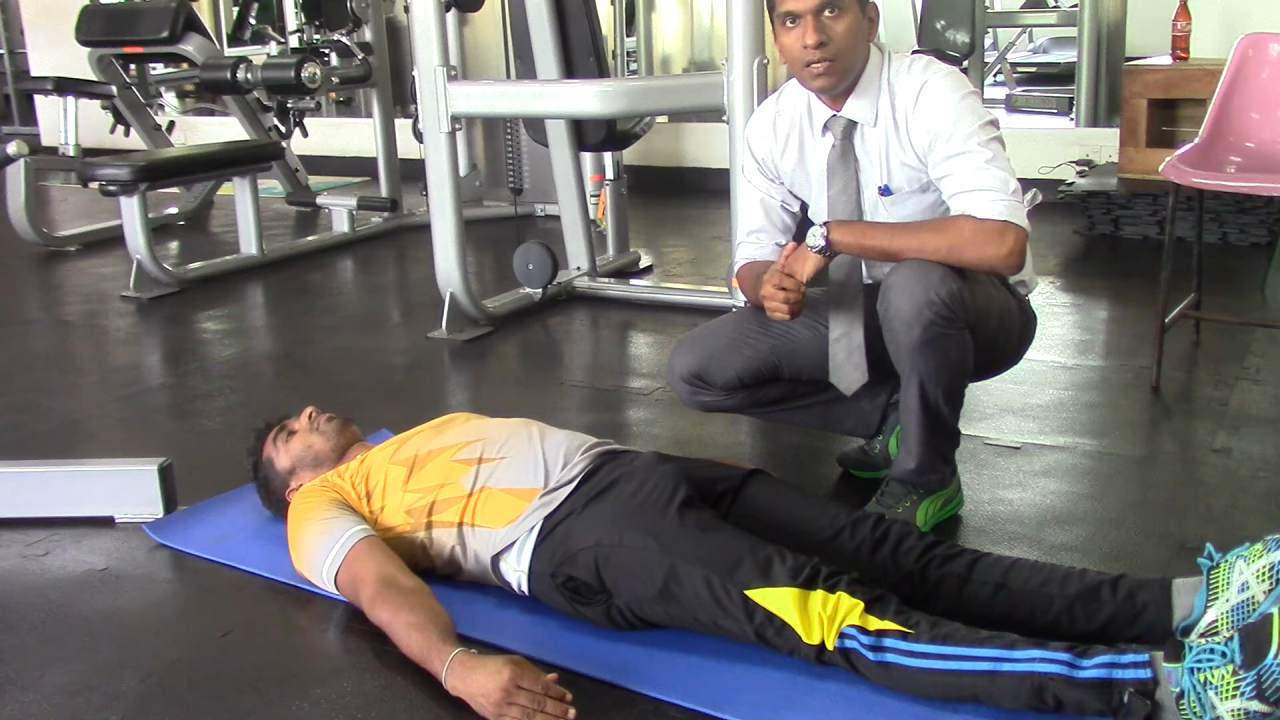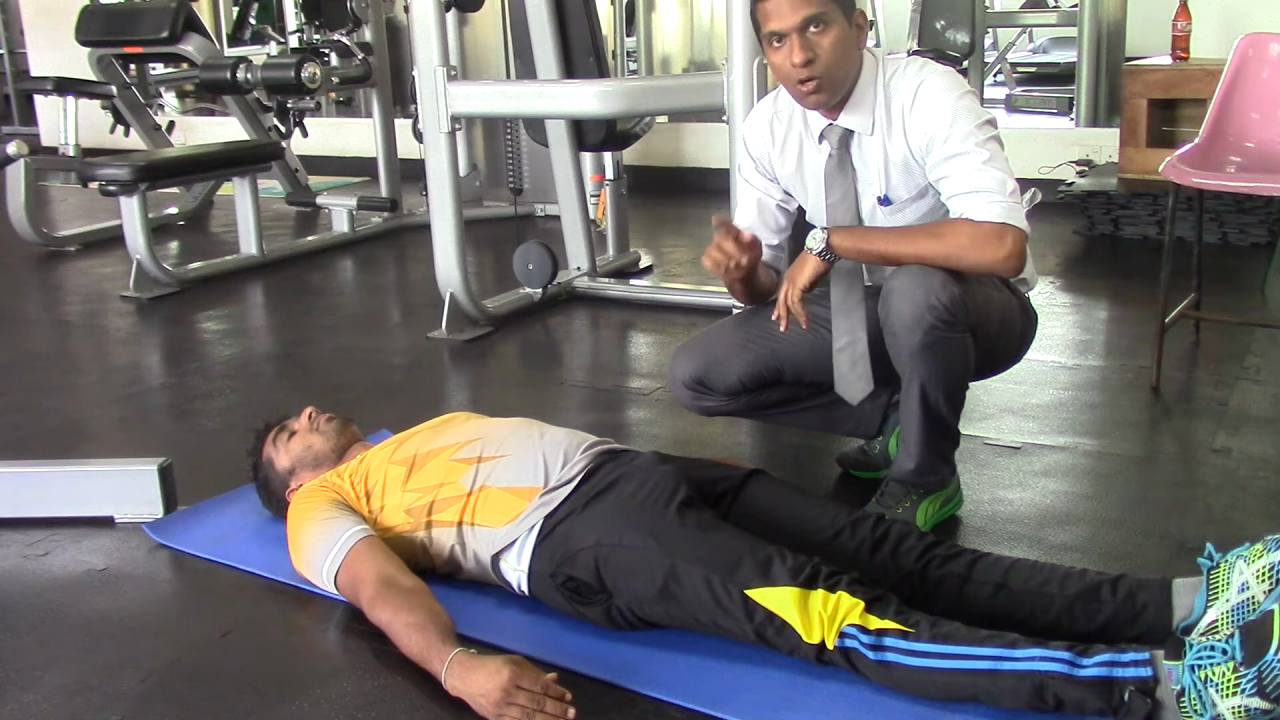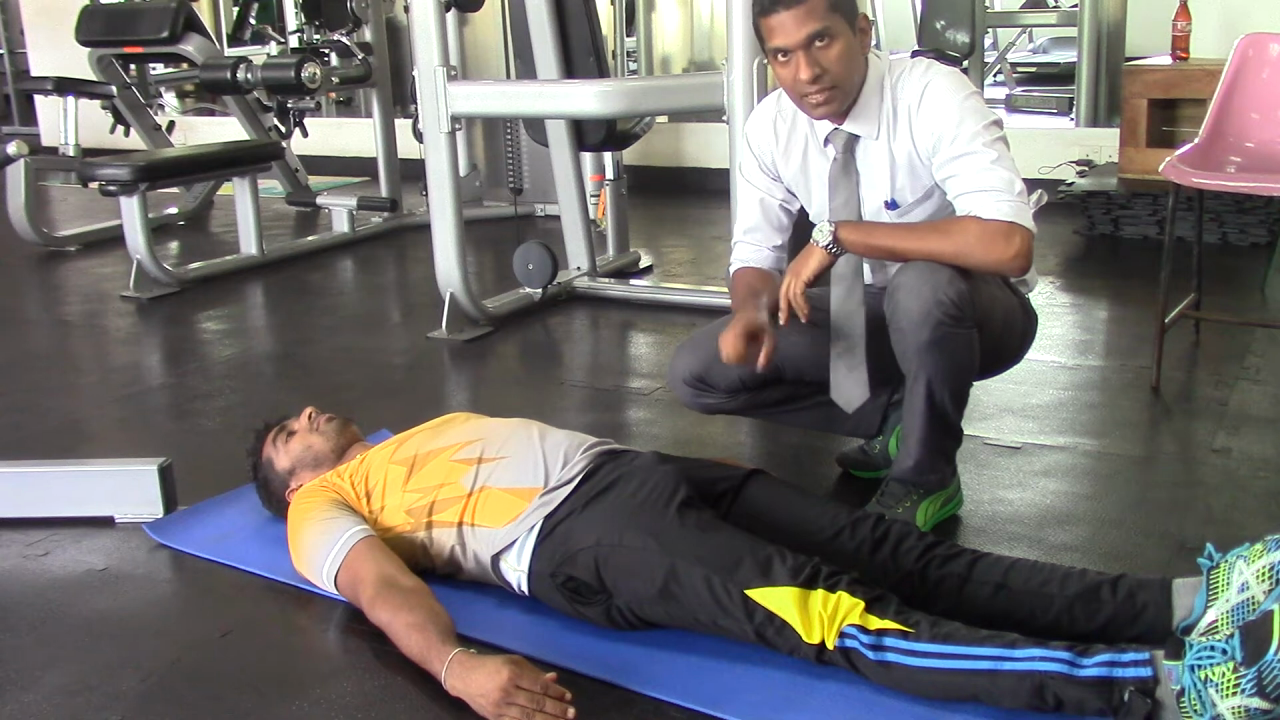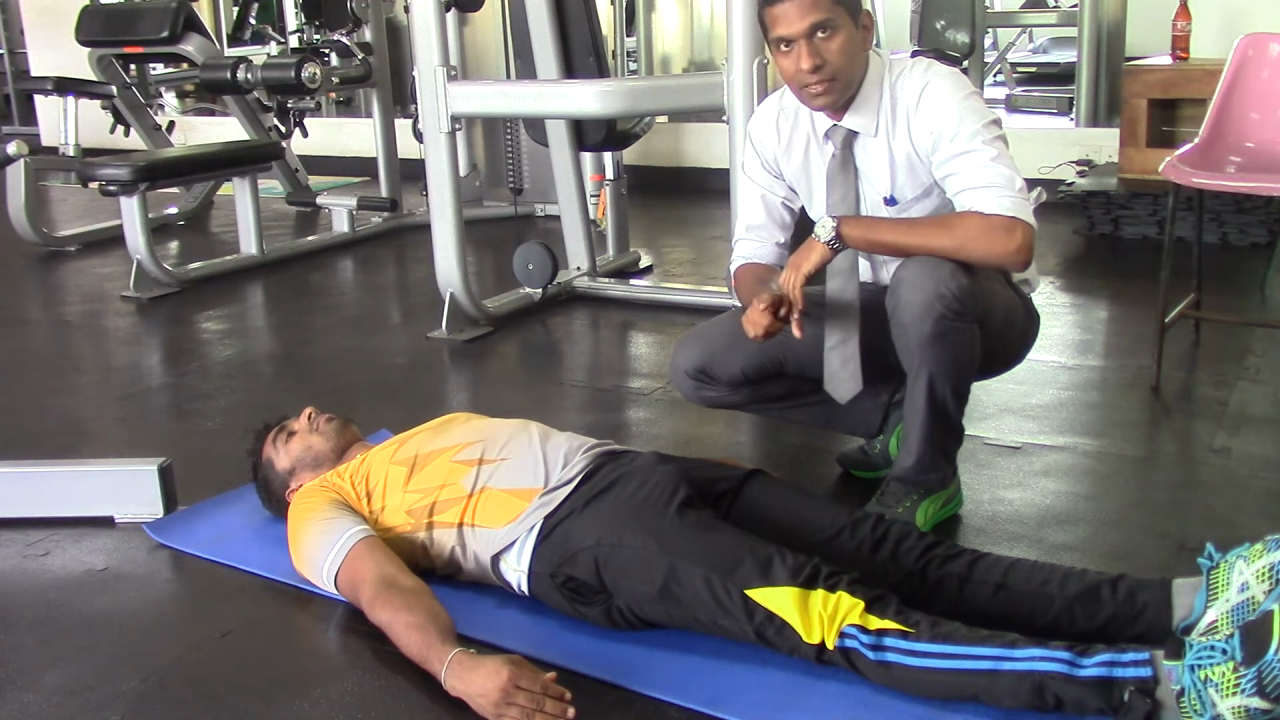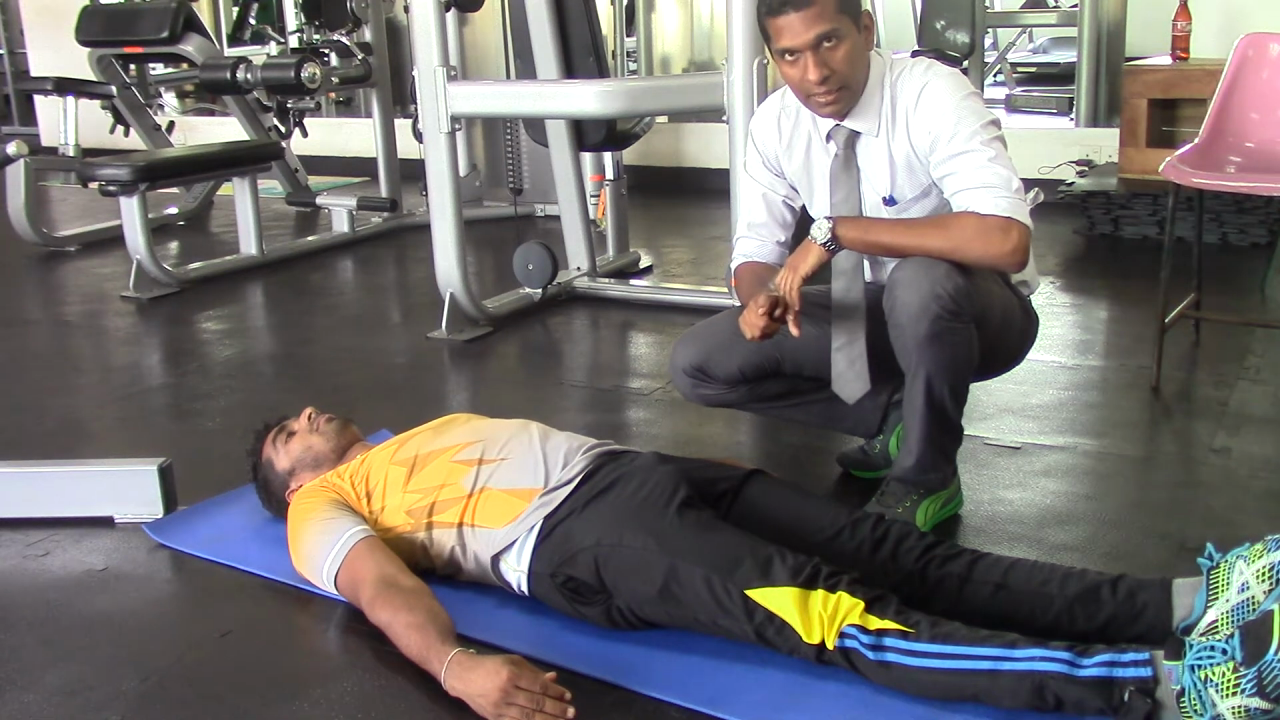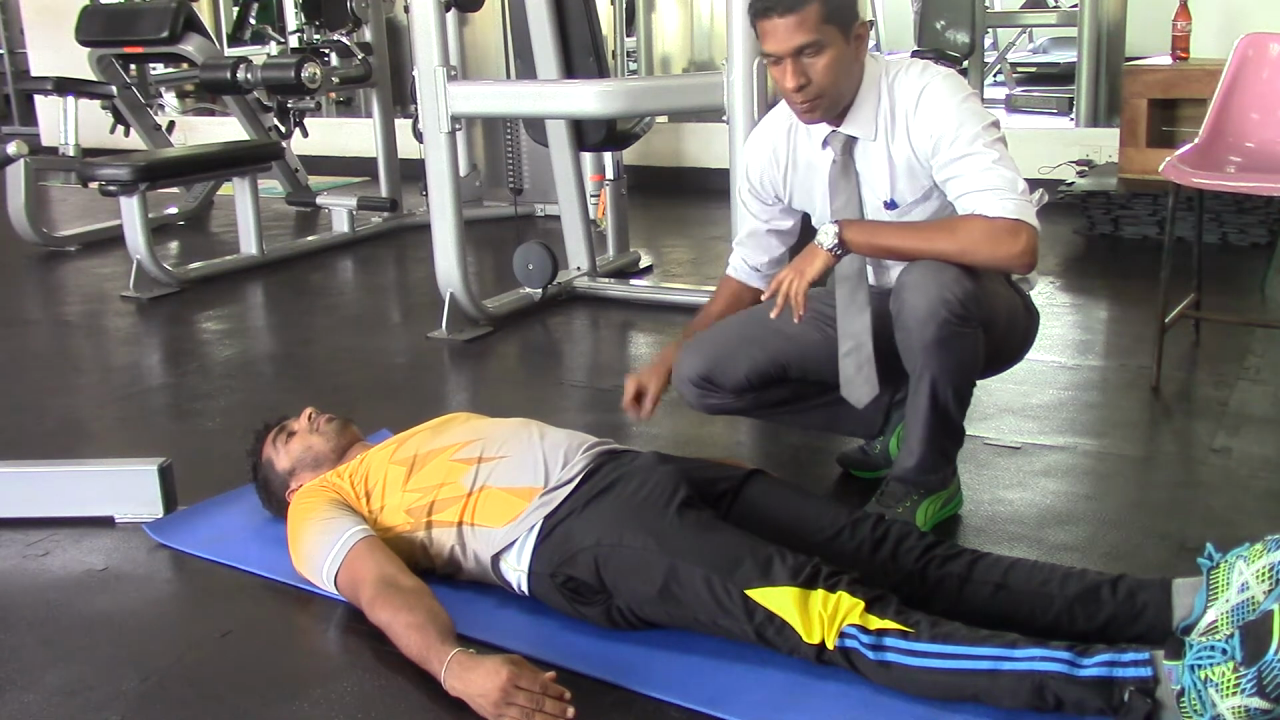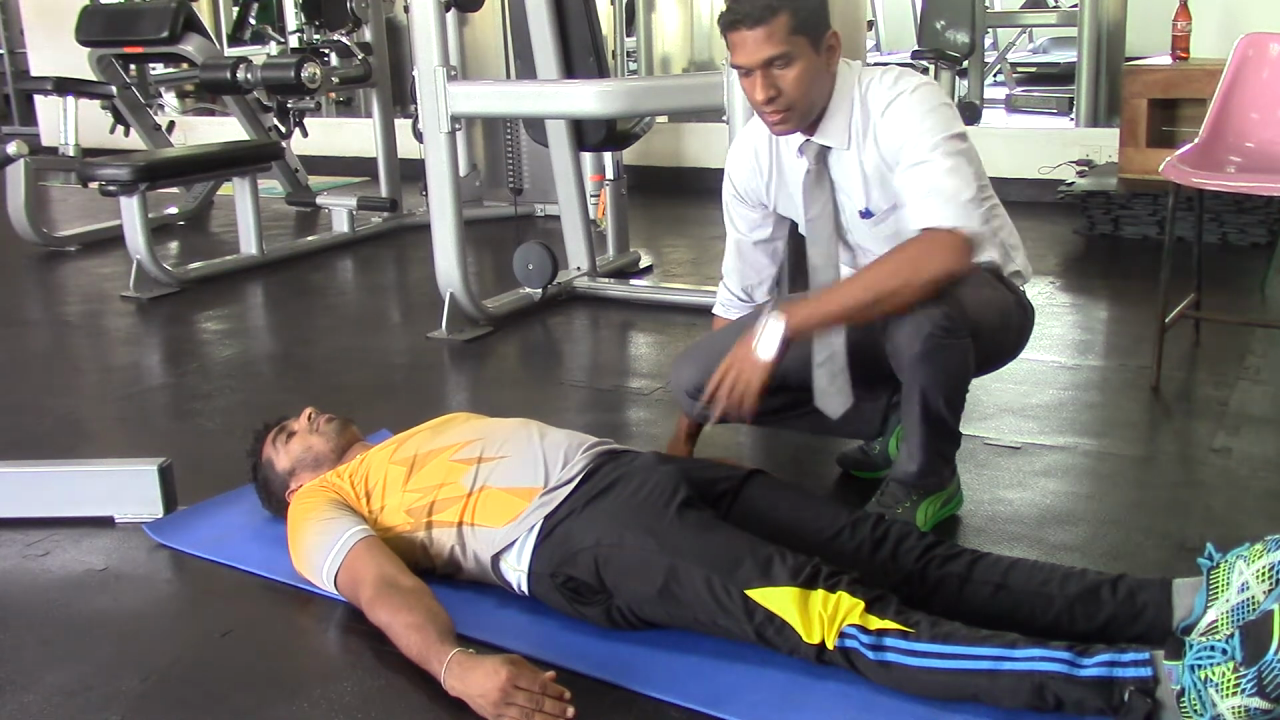
dt=0.5s
person 1, frame 1
left shoulder: (423, 437)
right shoulder: (323, 512)
right elbow: (383, 588)
left wrist: (714, 455)
left hip: (633, 472)
right hip: (573, 540)
left knee: (898, 556)
right knee: (832, 615)
left ankle: (1187, 604)
person 1, frame 2
left shoulder: (421, 437)
right shoulder: (325, 511)
right elbow: (383, 588)
left wrist: (713, 462)
left hip: (633, 470)
right hip: (576, 538)
left knee: (896, 554)
right knee: (836, 617)
left ankle: (1185, 605)
person 1, frame 3
left shoulder: (423, 436)
right shoulder: (323, 512)
right elbow: (383, 588)
left wrist: (720, 466)
left hip: (634, 470)
right hip: (576, 538)
left knee: (899, 554)
right knee: (835, 617)
left ankle: (1186, 603)
person 1, frame 4
left shoulder: (419, 439)
right shoulder: (325, 512)
right elbow: (383, 589)
left wrist: (713, 457)
left hip: (635, 470)
right hip: (575, 538)
left knee: (896, 556)
right knee: (834, 618)
left ankle: (1184, 604)
person 1, frame 5
left shoulder: (425, 438)
right shoulder: (324, 514)
right elbow: (383, 588)
left wrist: (723, 474)
left hip: (632, 470)
right hip: (576, 538)
left knee: (900, 555)
right knee: (836, 617)
left ankle: (1187, 604)
person 1, frame 6
left shoulder: (421, 439)
right shoulder: (324, 511)
right elbow: (383, 589)
left wrist: (710, 454)
left hip: (632, 471)
right hip: (573, 539)
left knee: (896, 556)
right knee: (830, 616)
left ankle: (1187, 603)
person 1, frame 7
left shoulder: (421, 439)
right shoulder: (323, 513)
right elbow: (382, 588)
left wrist: (688, 445)
left hip: (628, 471)
right hip: (571, 538)
left knee: (898, 556)
right knee: (831, 617)
left ankle: (1188, 604)
person 2, frame 1
left shoulder: (933, 92)
right shoulder: (772, 123)
left elbow: (1002, 242)
right elbow: (755, 255)
left wrist: (833, 234)
right wrist: (769, 285)
left hip: (974, 307)
right hip: (864, 306)
left knee: (917, 288)
right knee: (695, 368)
left ankle: (925, 477)
right ankle: (894, 416)
person 2, frame 2
left shoulder: (927, 94)
right shoulder: (765, 126)
left elbow: (1000, 245)
right elbow: (764, 278)
left wrist: (833, 240)
right wrist: (741, 265)
left hip: (972, 307)
right hip: (865, 305)
left knee: (916, 293)
right knee: (697, 375)
left ankle: (924, 477)
right ankle: (895, 416)
person 2, frame 3
left shoulder: (934, 96)
right shoulder: (769, 126)
left elbow: (1009, 245)
right elbow: (755, 257)
left wrist: (840, 235)
right wrist: (752, 313)
left hip: (969, 307)
right hip: (866, 308)
left knee: (923, 289)
right knee: (696, 373)
left ankle: (925, 478)
right ankle: (895, 417)
person 2, frame 4
left shoulder: (933, 95)
right shoulder: (772, 124)
left elbow: (1011, 239)
right elbow: (754, 254)
left wrist: (840, 230)
right wrist: (766, 296)
left hip: (970, 308)
right hip: (871, 308)
left knee: (926, 281)
right knee: (699, 365)
left ankle: (926, 476)
right ankle: (897, 415)
person 2, frame 5
left shoulder: (934, 96)
right shoulder: (774, 124)
left elbow: (1006, 241)
right elbow: (757, 252)
left wrist: (837, 231)
right wrist: (760, 297)
left hip: (972, 308)
right hip: (870, 307)
left knee: (923, 281)
right knee: (698, 364)
left ankle: (925, 476)
right ankle: (895, 418)
person 2, frame 6
left shoulder: (931, 98)
right shoulder: (772, 142)
left elbow: (1014, 242)
right elbow: (751, 270)
left wrist: (843, 235)
right wrist: (670, 360)
left hip: (968, 308)
right hip: (869, 308)
left knee: (927, 287)
right knee: (705, 372)
left ankle: (925, 477)
right ankle: (895, 416)
person 2, frame 7
left shoulder: (906, 105)
right shoulder: (752, 151)
left elbow: (945, 253)
right elbow: (739, 296)
left wrist: (782, 324)
right wrist: (687, 432)
left hip: (973, 299)
right hip: (860, 308)
left knee: (921, 307)
right knee: (696, 378)
left ankle: (925, 477)
right ankle: (893, 420)
